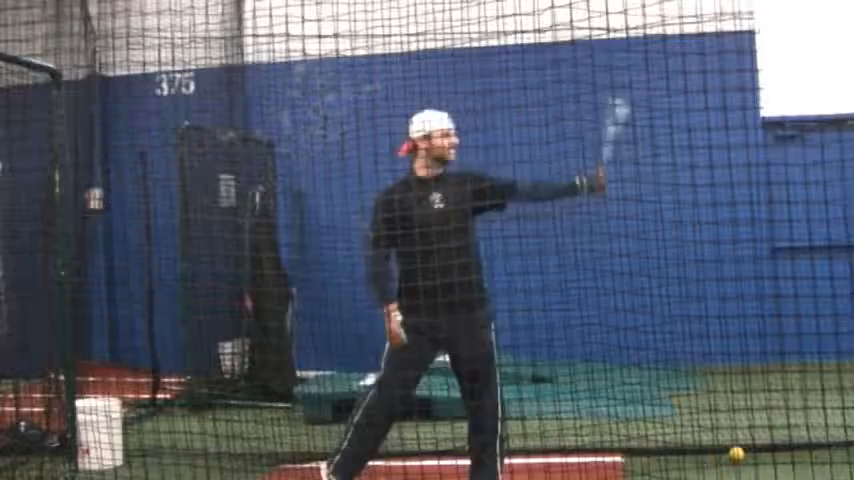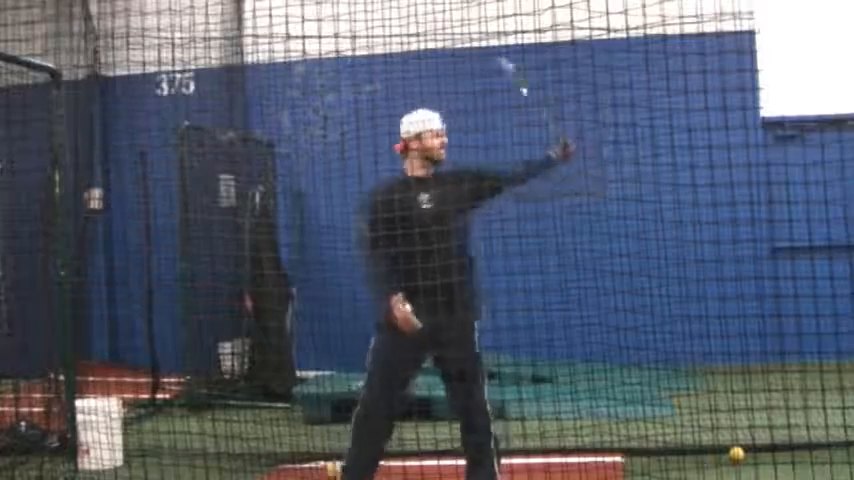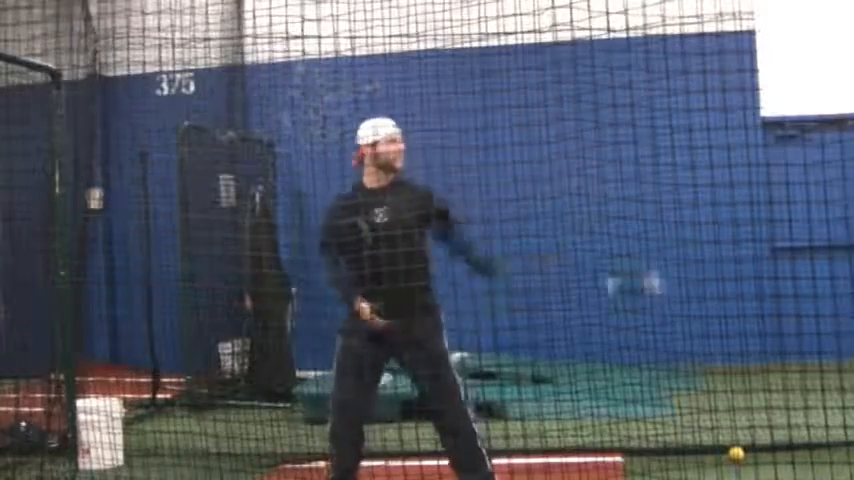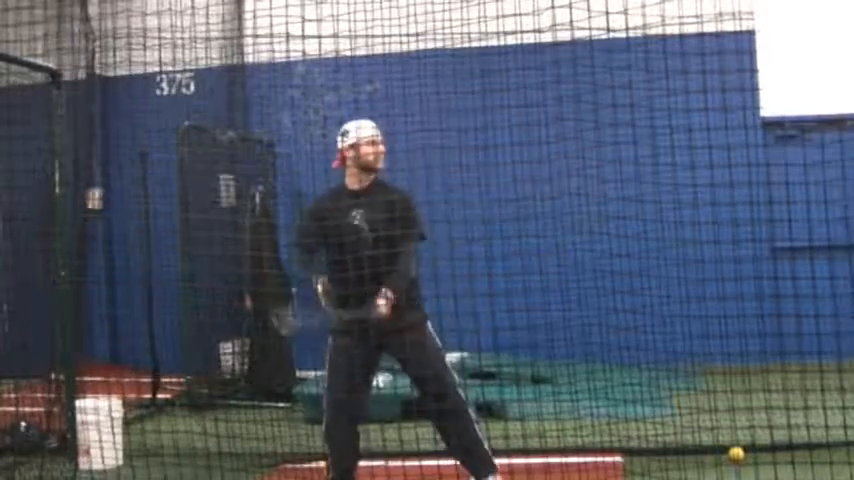
dt=0.3s
person 1, frame 1
left shoulder: (467, 186)
right shoulder: (393, 198)
left elbow: (524, 191)
right elbow: (378, 258)
left wrist: (581, 184)
right wrist: (390, 307)
left hip: (469, 314)
right hip: (417, 317)
left knee: (483, 399)
right knee: (386, 396)
person 1, frame 2
left shoulder: (458, 183)
right shoulder: (386, 196)
left elbow: (511, 178)
right elbow: (377, 256)
left wrist: (554, 156)
right wrist: (394, 298)
left hip: (454, 314)
right hip: (406, 315)
left knee: (471, 400)
right knee: (378, 400)
person 1, frame 3
left shoulder: (418, 198)
right shoulder: (343, 207)
left elbow: (454, 238)
right elbow: (335, 262)
left wrist: (492, 270)
right wrist: (357, 300)
left hip: (418, 321)
right hip: (364, 324)
left knee: (448, 402)
right knee: (346, 408)
person 1, frame 4
left shoulder: (397, 200)
right shoulder: (324, 207)
left elbow: (407, 254)
right elbow: (308, 253)
left wrist: (390, 293)
right wrist: (319, 278)
left hip: (401, 315)
right hip: (351, 322)
left knee: (444, 393)
right knee: (340, 407)
